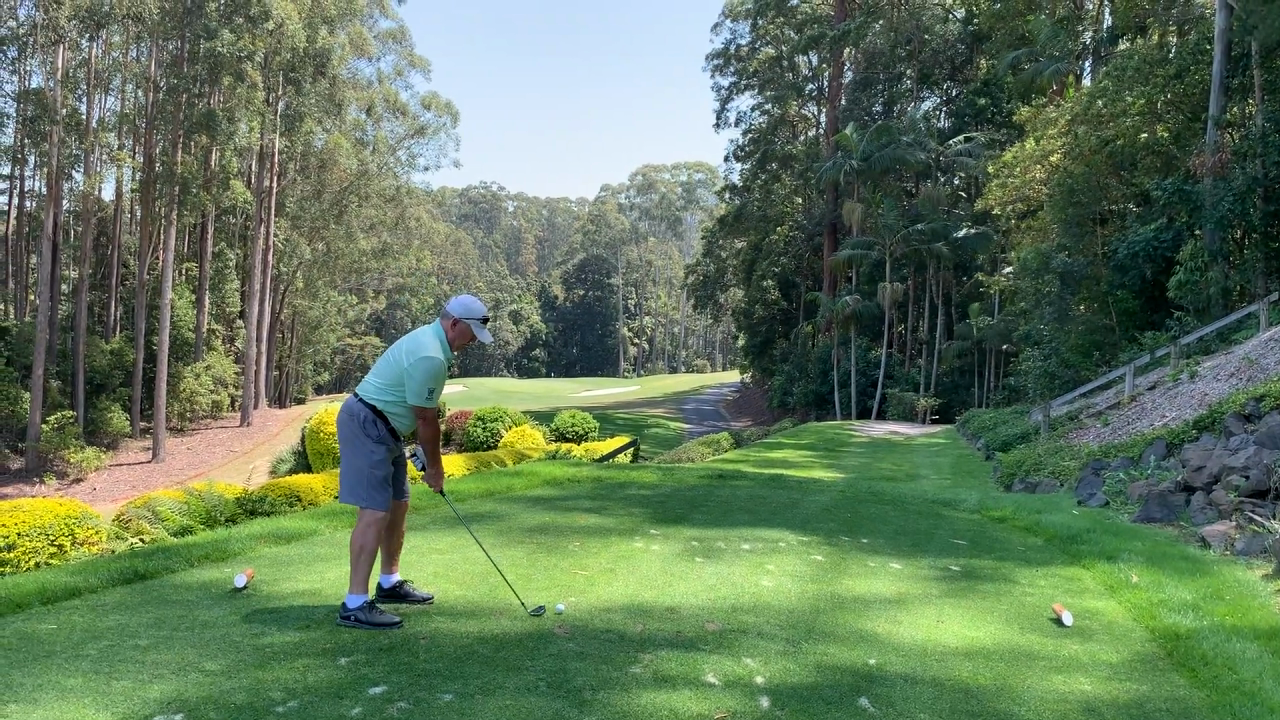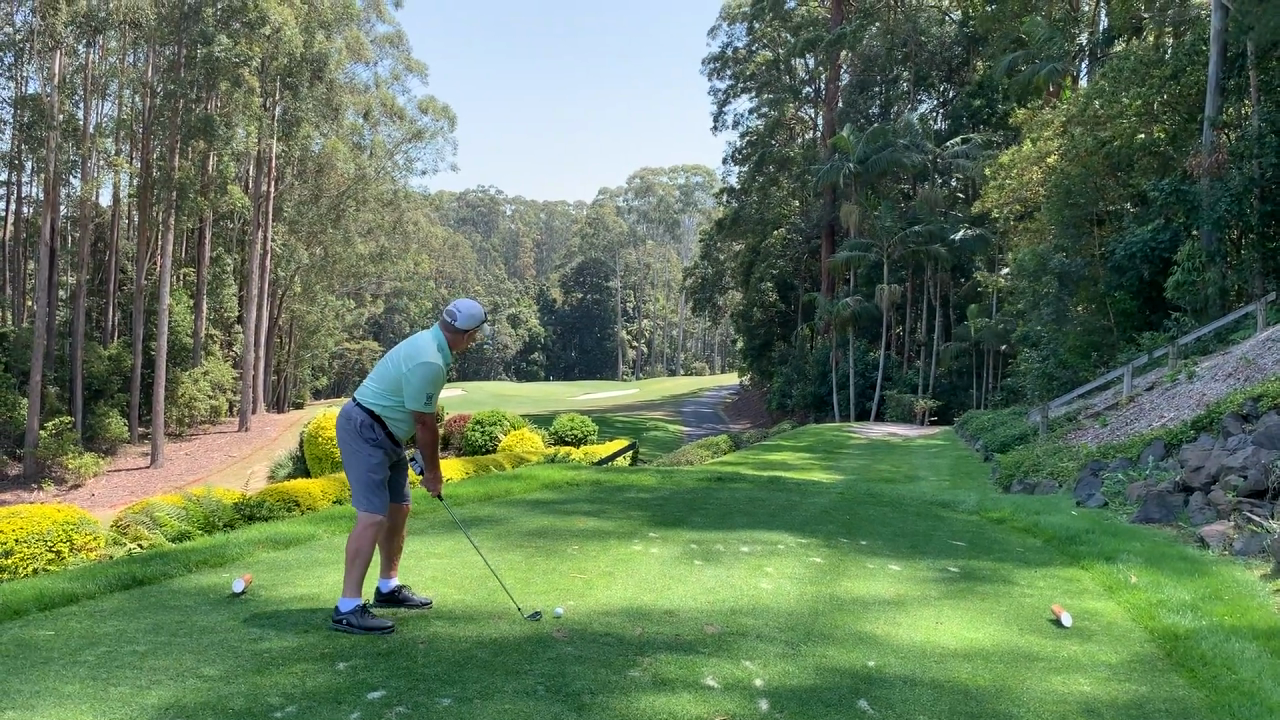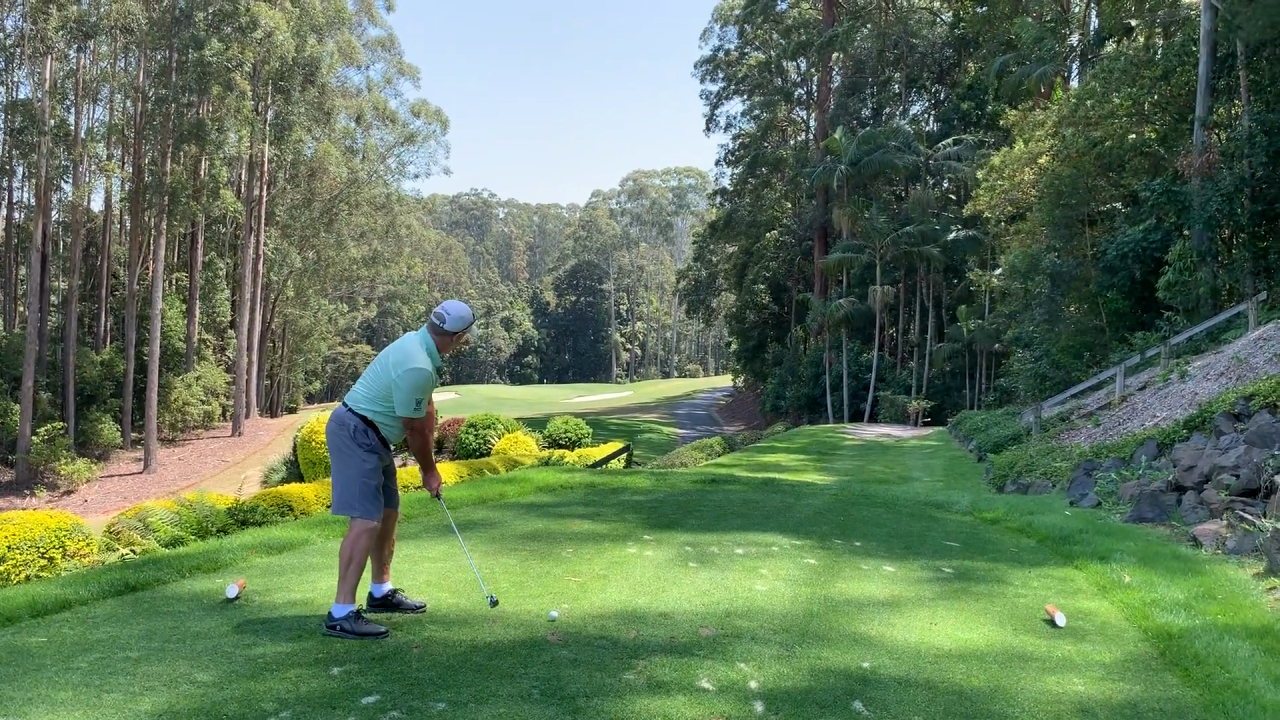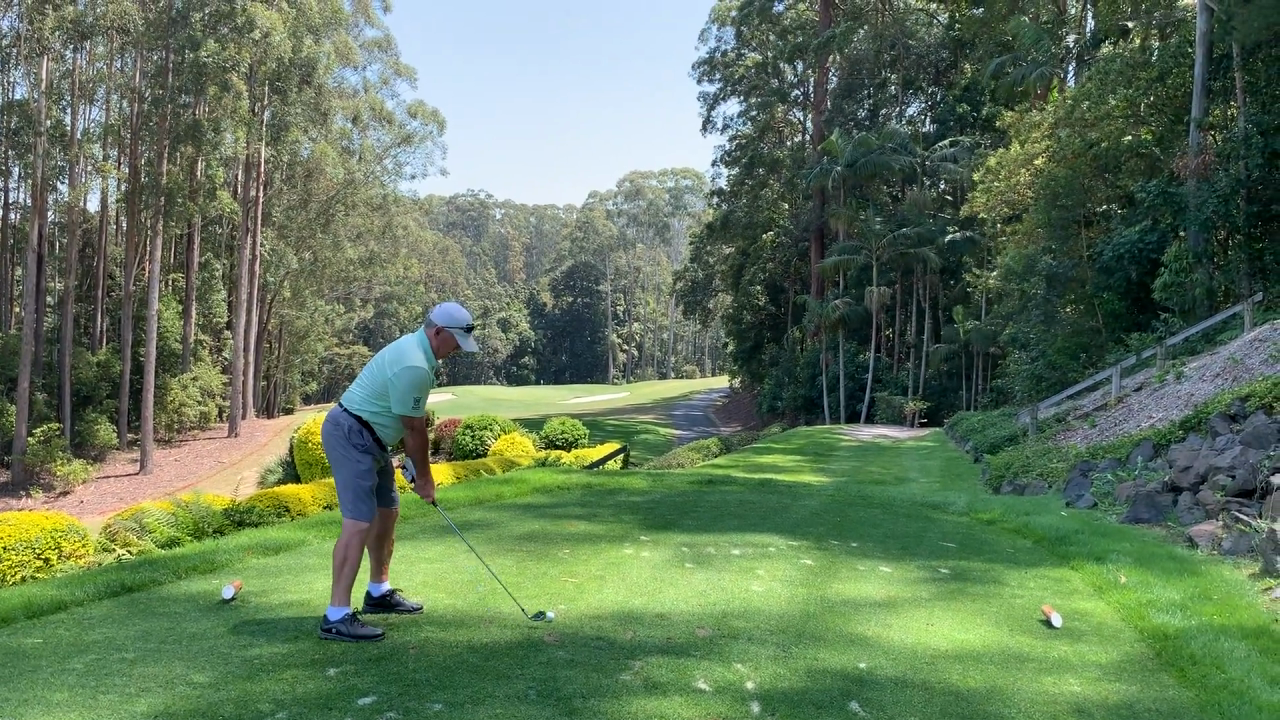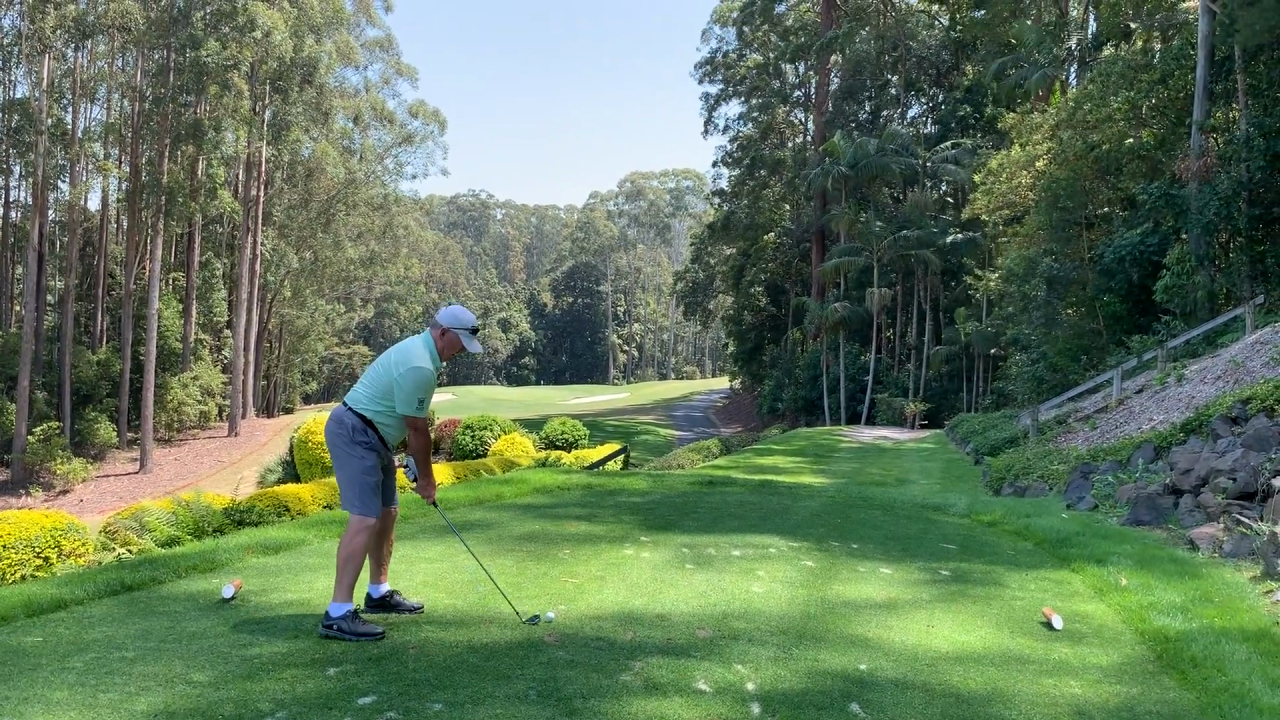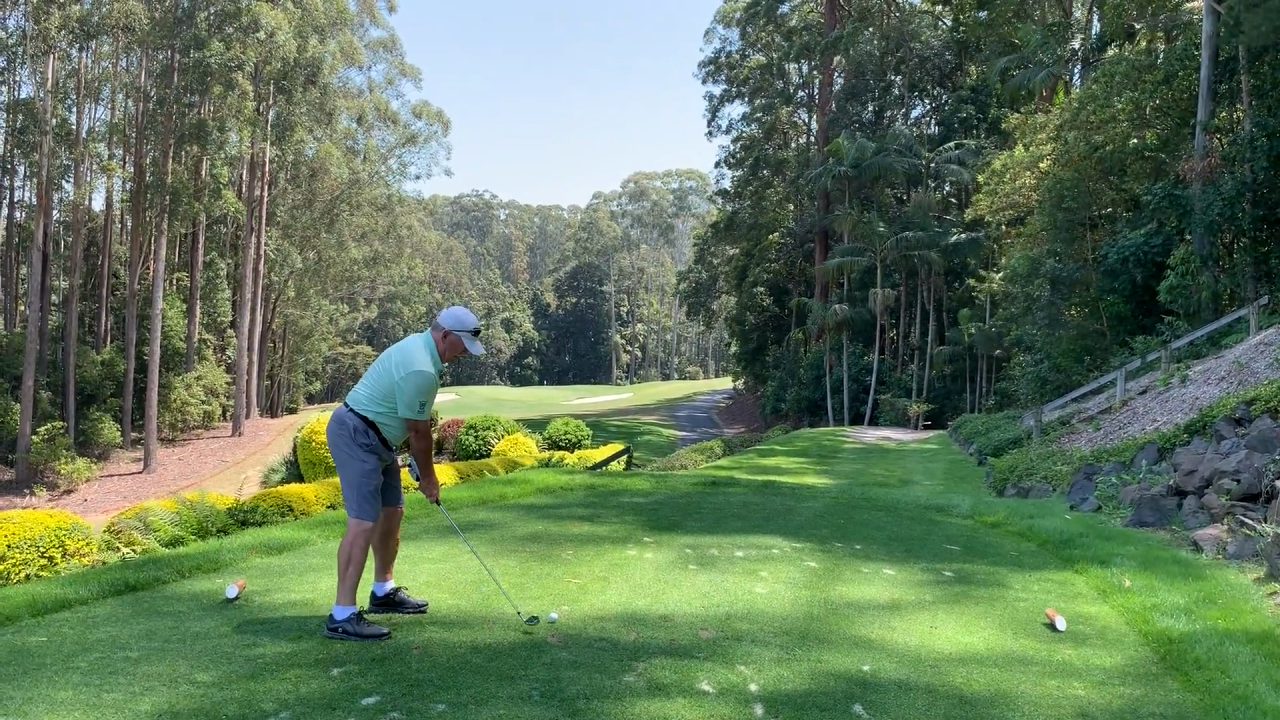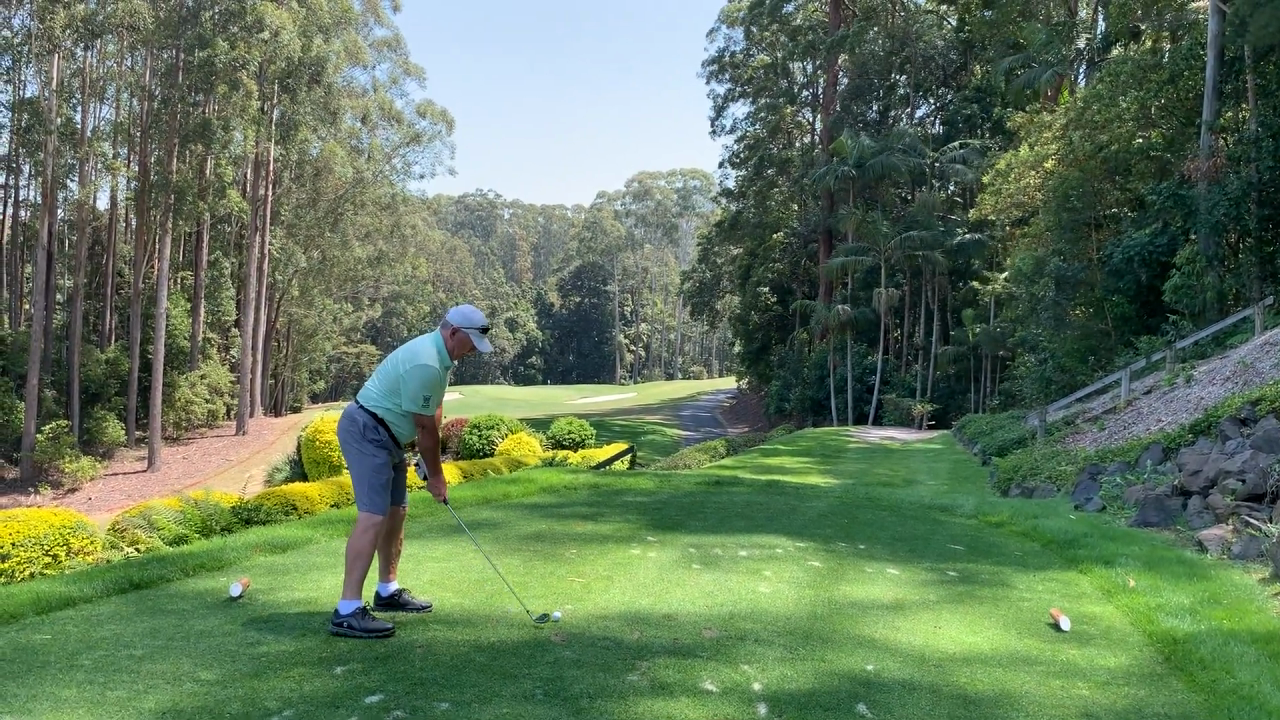
dt=0.4s
person 1, frame 1
left shoulder: (432, 339)
right shoulder: (429, 357)
left elbow: (425, 414)
right elbow: (426, 418)
left wrist: (425, 451)
right wrist: (435, 466)
left hip: (383, 428)
right hip: (366, 426)
left knee: (397, 504)
right knee: (374, 512)
left ankle: (390, 583)
right ankle: (355, 604)
person 1, frame 2
left shoulder: (430, 342)
right shoulder: (428, 362)
left elbow: (424, 419)
right elbow: (425, 423)
left wrist: (423, 456)
right wrist: (433, 471)
left hip: (383, 432)
right hip: (365, 430)
left knee: (398, 508)
right knee: (373, 515)
left ankle: (389, 587)
right ankle: (348, 608)
person 1, frame 3
left shoulder: (420, 346)
right shoulder: (416, 367)
left elbow: (425, 409)
right elbow: (414, 428)
left wrist: (429, 458)
right wrist: (429, 471)
left hip: (370, 436)
right hip: (356, 435)
left knee: (387, 513)
right knee: (366, 521)
left ankle: (381, 592)
right ankle: (341, 614)
person 1, frame 4
left shoulder: (417, 348)
right shoulder: (413, 367)
left elbow: (414, 422)
right elbow: (415, 429)
left wrist: (412, 460)
right wrist: (425, 478)
left hip: (367, 438)
right hip: (351, 435)
left knee: (386, 512)
right knee: (359, 522)
left ankle: (379, 592)
right ankle: (336, 617)
person 1, frame 5
left shoulder: (420, 347)
right shoulder: (419, 367)
left elbow: (414, 423)
right elbow: (418, 429)
left wrist: (414, 459)
right wrist: (427, 478)
left hip: (368, 436)
right hip: (355, 434)
left knee: (385, 513)
right knee: (364, 519)
left ankle: (379, 593)
right ankle: (338, 613)
person 1, frame 6
left shoulder: (421, 345)
right shoulder: (420, 370)
left elbow: (418, 425)
right elbow: (418, 431)
left wrist: (420, 463)
right wrist: (428, 477)
left hip: (373, 437)
right hip: (357, 435)
left knee: (391, 511)
right knee: (364, 521)
left ankle: (384, 591)
right ankle: (342, 616)
person 1, frame 7
left shoulder: (438, 352)
right shoulder: (426, 365)
left elbow: (433, 413)
right elbow: (425, 427)
left wrist: (425, 459)
right wrist: (436, 476)
left hip: (384, 435)
right hip: (367, 432)
left knee: (395, 511)
right knee: (373, 515)
left ankle: (388, 591)
right ankle: (347, 610)
